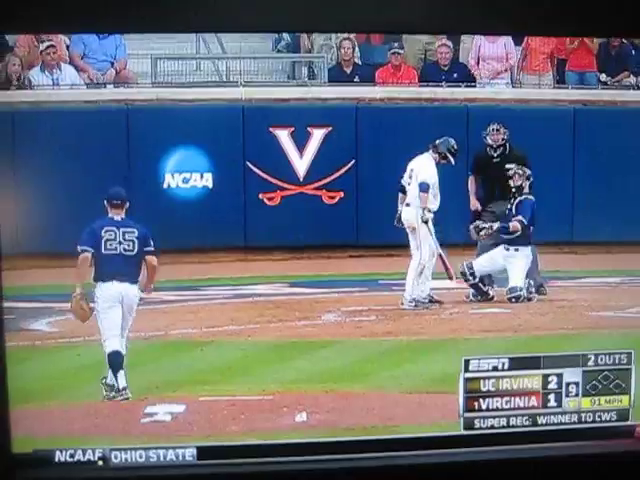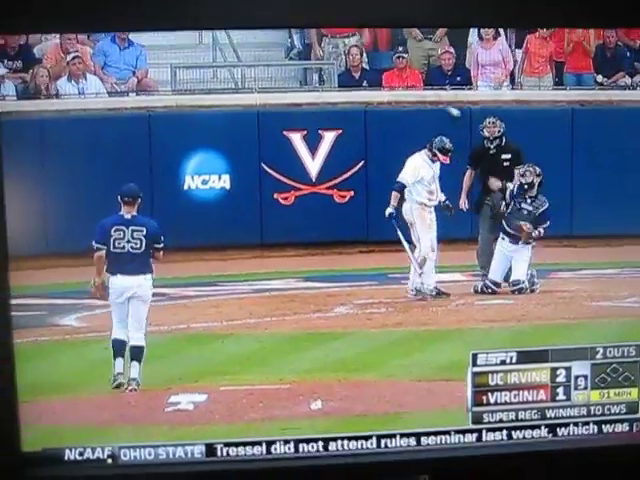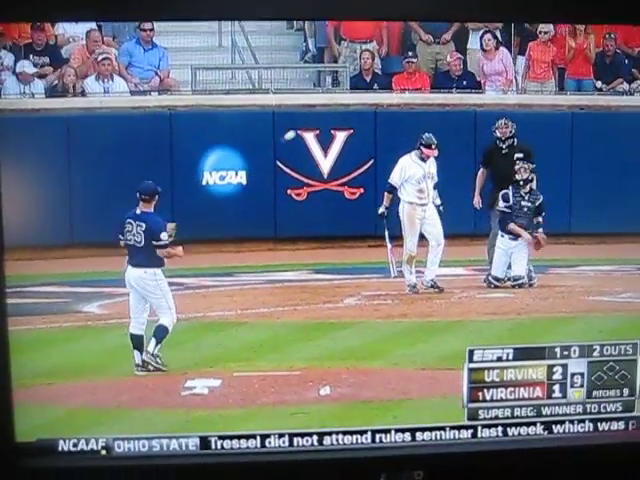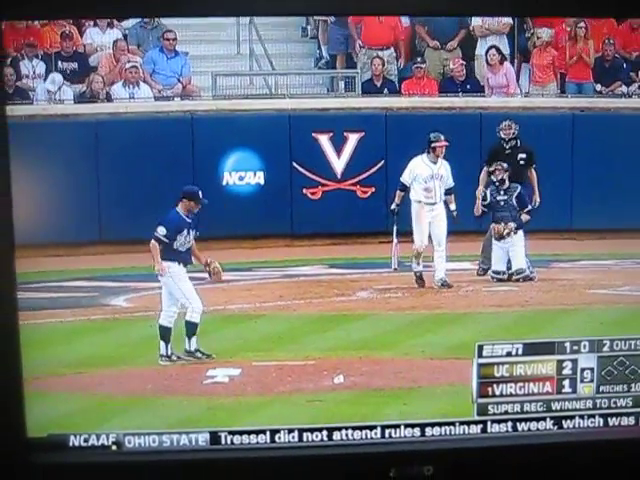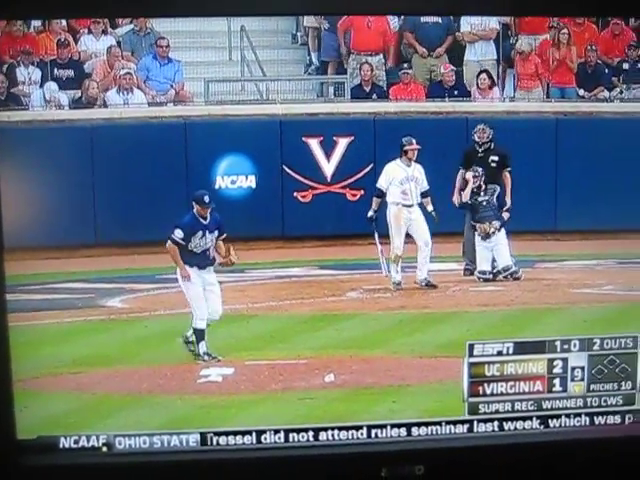
dt=0.5s
person 1, frame 1
left shoulder: (95, 228)
right shoulder: (140, 230)
left elbow: (84, 258)
right elbow: (152, 262)
left wrist: (79, 287)
right wrist: (149, 283)
left hip: (107, 288)
right hip: (130, 289)
left knee: (111, 339)
right knee: (120, 337)
left ankle: (120, 386)
right ankle: (113, 381)
person 1, frame 2
left shoulder: (106, 224)
right shoulder: (150, 225)
left elbow: (99, 255)
right elbow: (158, 255)
left wrist: (99, 276)
left hip: (117, 281)
right hip: (142, 281)
left knee: (119, 328)
right knee: (137, 331)
left ankle: (118, 372)
right ankle: (133, 377)
person 1, frame 3
left shoulder: (128, 218)
right shoulder: (157, 222)
right elbow: (163, 252)
right wrist: (177, 252)
left hip: (131, 272)
right hip: (150, 274)
left knee: (137, 319)
right knee: (168, 315)
left ankle: (140, 362)
right ankle: (151, 352)
person 1, frame 4
left shoulder: (192, 218)
right shoulder: (171, 220)
right elbow: (154, 242)
left wrist: (202, 260)
right wrist: (158, 263)
left hip: (179, 269)
right hip: (171, 268)
left knee: (169, 311)
right knee: (194, 306)
left ankle: (165, 353)
right ankle: (191, 349)
person 1, frame 5
left shoulder: (215, 219)
right shoulder: (187, 223)
right elbow: (171, 245)
left wrist: (225, 256)
right wrist: (181, 268)
left hip: (208, 271)
right hip: (190, 272)
left knee: (215, 311)
right knee: (200, 312)
left ankle: (190, 336)
right ankle: (202, 352)
person 2, frame 1
left shoulder: (517, 157)
right shoulder: (481, 158)
right elbow: (473, 178)
right wrist: (473, 198)
right hip: (489, 206)
right knee: (484, 245)
left ankle: (536, 282)
right ankle: (483, 286)
person 2, frame 2
left shoulder: (513, 150)
right shoulder: (478, 151)
right elbow: (470, 173)
right wrist: (463, 195)
right hip: (487, 198)
right knee: (486, 237)
right ankle: (486, 275)
person 2, frame 3
left shoulder: (523, 150)
right shoulder: (491, 150)
left elbow: (530, 173)
right elbow: (483, 172)
right wrist: (477, 194)
right hip: (499, 196)
right knee: (497, 232)
left ankle: (525, 269)
person 2, frame 4
left shoulder: (525, 150)
right shoulder: (495, 150)
left elbow: (531, 171)
right elbow: (486, 171)
left wrist: (536, 193)
right wrist: (480, 190)
right ankle: (484, 264)
person 2, frame 5
left shoulder: (499, 153)
right shoulder: (469, 153)
left elbow: (506, 174)
right elbow: (462, 173)
left wrist: (508, 195)
right wrist: (456, 192)
right knee: (470, 230)
right ankle: (470, 264)
person 3, frame 1
left shoulder: (417, 161)
right shoulder: (428, 164)
left elbow: (402, 188)
right elbow: (424, 188)
left wrist: (400, 211)
right wrist: (425, 210)
left hip: (411, 211)
right hip: (417, 214)
left knee: (430, 253)
right knee: (421, 256)
person 3, frame 2
left shoulder: (435, 162)
right shoulder: (416, 161)
right elbow: (400, 185)
left wrist: (444, 200)
right wrist: (392, 206)
left hip: (429, 209)
right hip: (415, 209)
left knee: (431, 248)
right knee: (423, 248)
left ankle: (431, 287)
right ankle: (414, 287)
person 3, frame 3
left shoulder: (432, 162)
right shoulder: (405, 162)
right elbow: (392, 186)
left wrist: (438, 203)
right wrist: (384, 206)
left hip: (428, 208)
right hip: (410, 208)
left knee: (438, 240)
right knee: (410, 247)
left ankle: (429, 279)
right ankle: (410, 282)
person 3, frame 4
left shoulder: (445, 165)
right shoulder: (417, 163)
left elbow: (448, 189)
right elbow: (403, 184)
left wrist: (453, 208)
right wrist: (396, 203)
left hip: (438, 208)
right hip: (420, 207)
left knee: (440, 243)
right knee: (421, 243)
left ankle: (440, 278)
right ankle: (417, 270)
person 3, frame 5
left shoulder: (418, 169)
right shoulder: (391, 168)
left elbow: (424, 191)
right elbow: (380, 190)
left wrist: (431, 209)
right wrist: (373, 210)
left hip: (415, 210)
right hip: (397, 210)
left knee: (425, 241)
right knee: (397, 247)
left ankle: (422, 278)
right ankle: (396, 280)
person 4, frame 1
left shoulder: (527, 200)
right shoulder: (514, 198)
left elbow: (518, 225)
left wrist: (496, 226)
left hip: (520, 254)
right hip: (503, 250)
left knee: (514, 296)
right knee: (466, 270)
left ankle: (527, 288)
right ankle: (486, 294)
person 4, frame 2
left shoulder: (542, 203)
right shoulder: (516, 191)
left elbow: (543, 228)
left wrist: (536, 233)
left hip: (523, 246)
right hip: (505, 242)
left knee: (517, 287)
right knee: (489, 288)
left ankle: (531, 279)
person 4, frame 3
left shoulder: (536, 197)
right shoulder: (507, 194)
left elbow: (538, 216)
right elbow: (505, 220)
left wrist: (539, 231)
right wrist: (523, 233)
left hip: (522, 241)
right hip: (504, 239)
left knee: (518, 282)
right knee: (494, 282)
left ankle: (526, 272)
person 4, frame 4
left shoulder: (516, 190)
right shoulder: (490, 192)
left elbow: (528, 213)
right elbow: (477, 213)
left wrist: (514, 224)
right wrist: (479, 198)
left hip: (515, 235)
right hip: (498, 237)
left knee: (522, 275)
right knee: (497, 276)
left ankle: (525, 266)
person 4, frame 5
left shoulder: (494, 190)
right shoulder: (470, 194)
left elbow: (507, 211)
right elbow: (463, 202)
left wrist: (499, 222)
right wrist: (469, 183)
left hip: (498, 234)
right hip: (481, 237)
left knee: (508, 271)
right knee: (483, 276)
